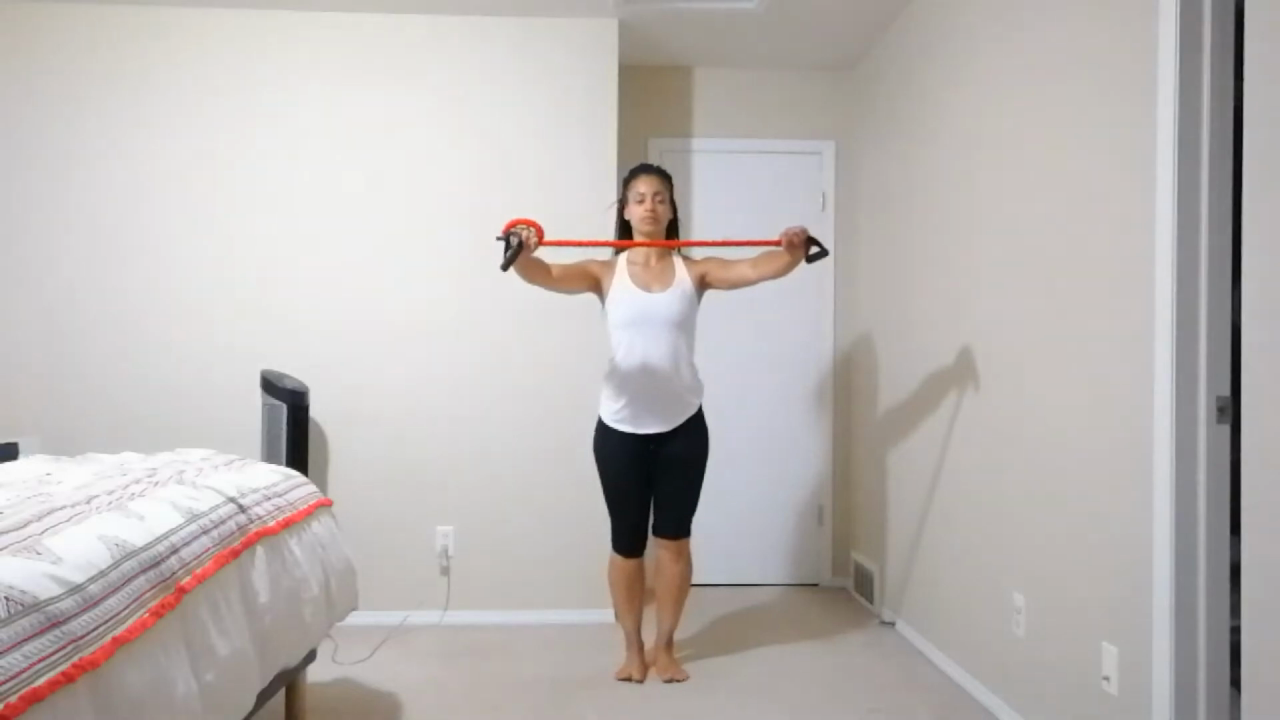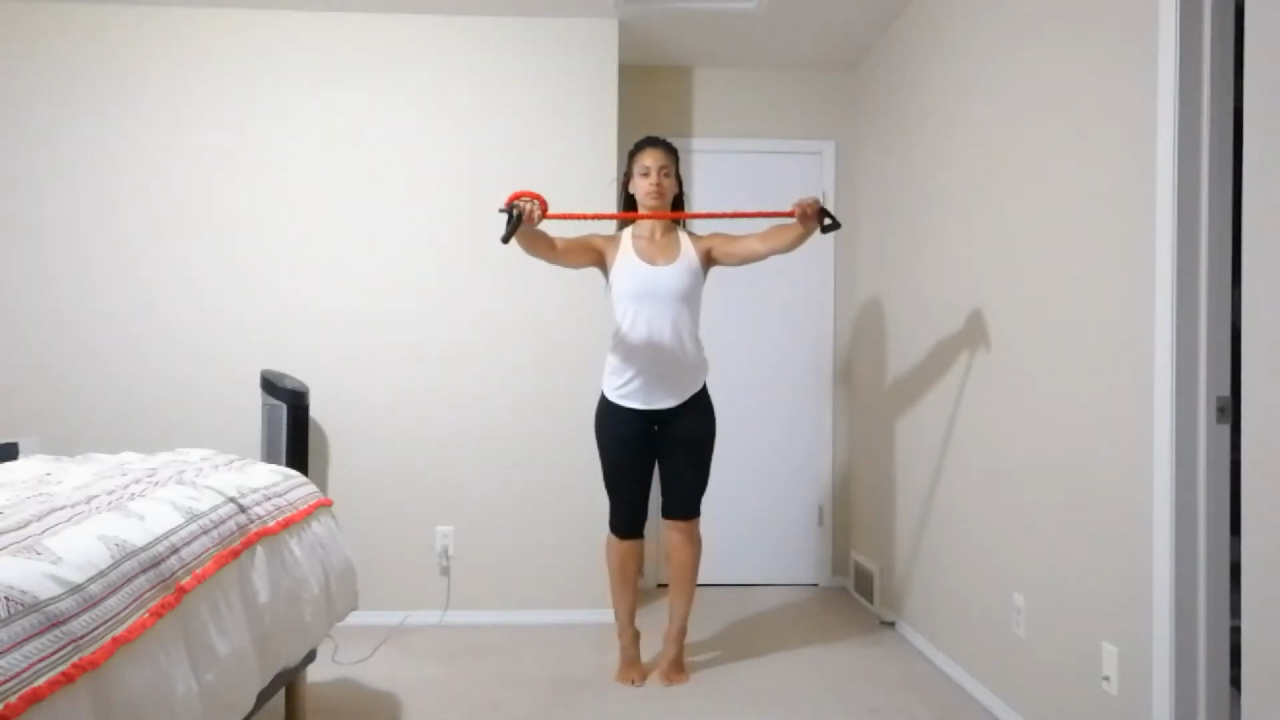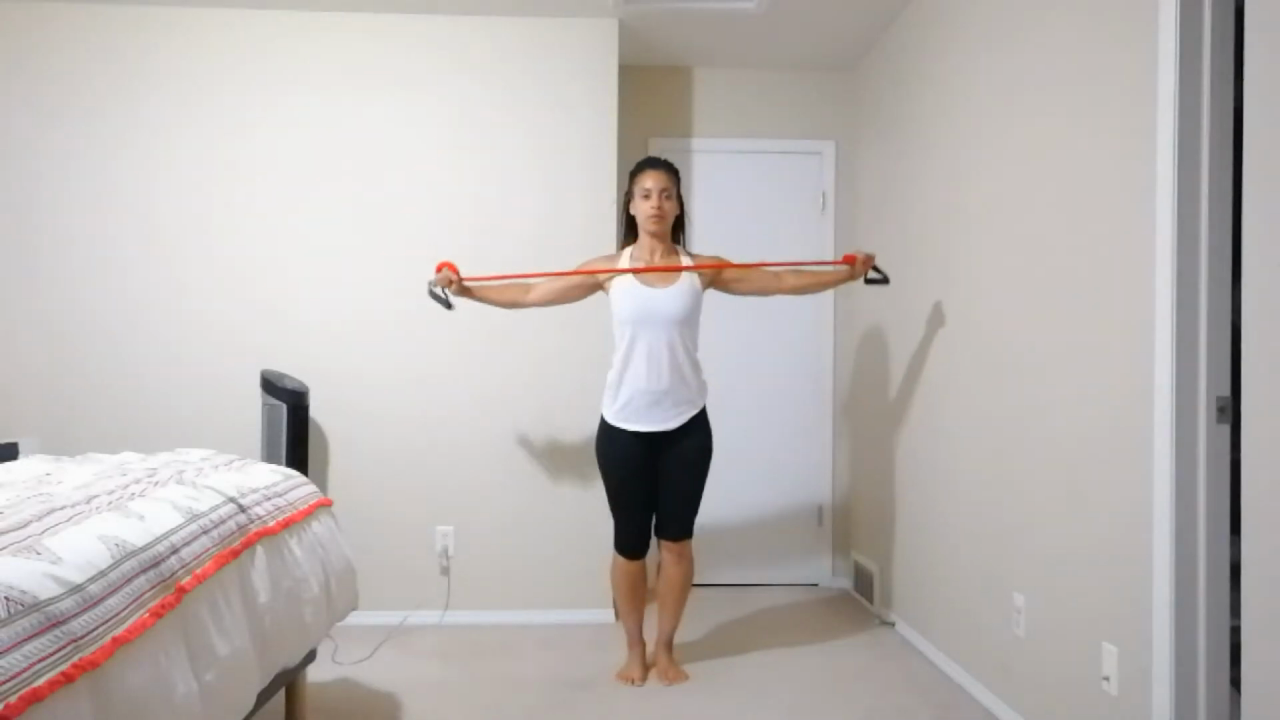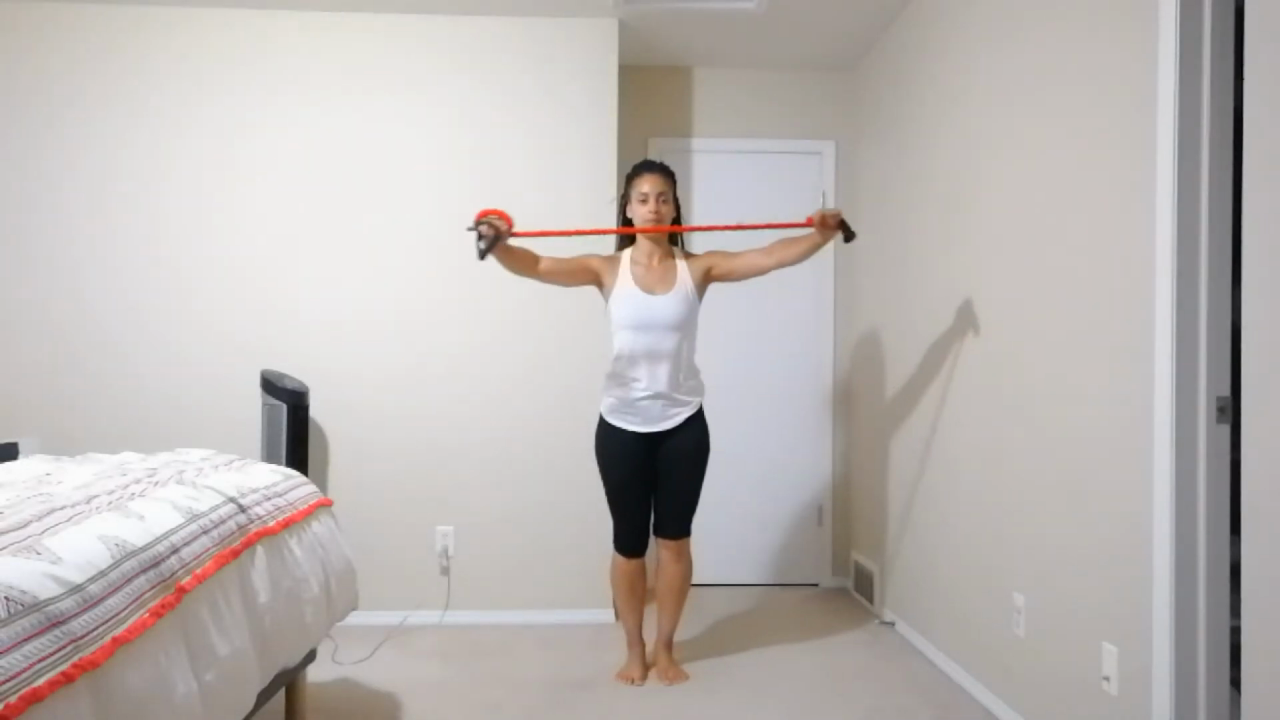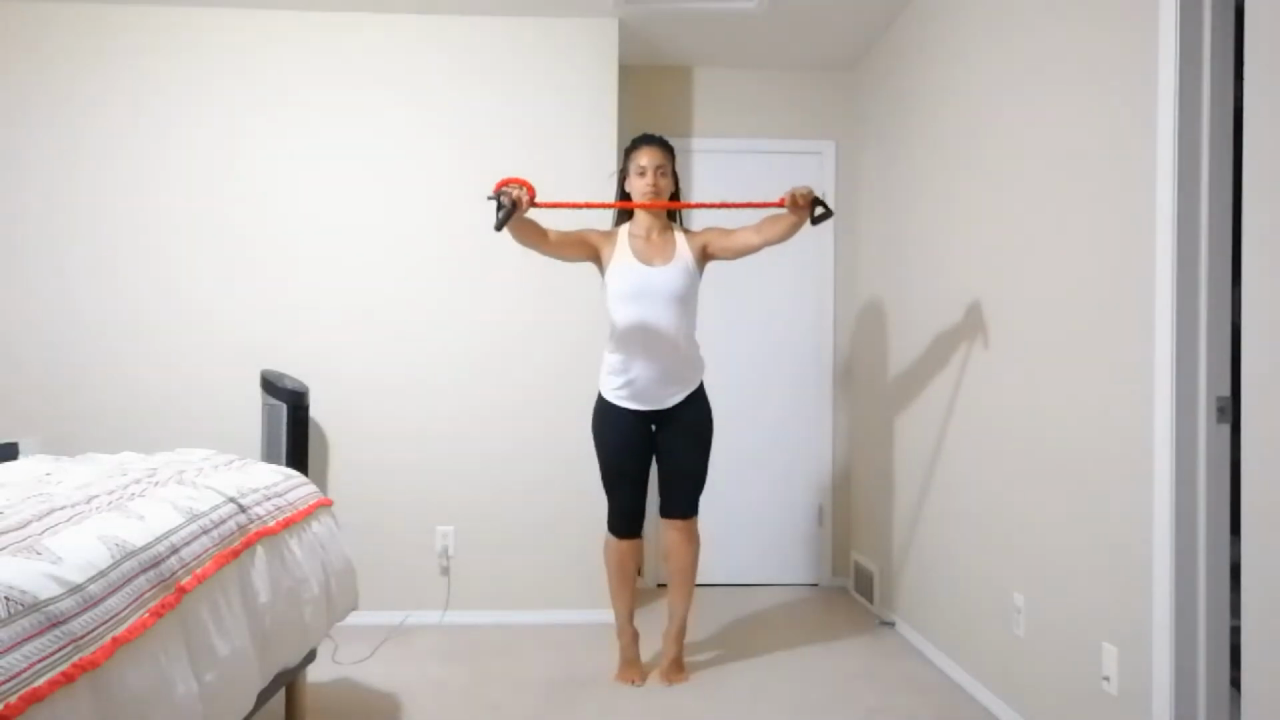
dt=1s
person 1, frame 1
left shoulder: (695, 271)
right shoulder: (605, 272)
left elbow: (755, 269)
right elbow: (548, 276)
left wrist: (793, 253)
right wrist: (521, 255)
left hip: (682, 427)
right hip: (621, 428)
left knee: (673, 540)
right knee: (626, 543)
left ankle: (664, 646)
right ankle: (632, 647)
person 1, frame 2
left shoulder: (701, 247)
right shoulder: (609, 247)
left elbow: (765, 243)
right elbow: (549, 249)
left wrist: (806, 225)
right wrist: (523, 227)
left hip: (688, 404)
right hip: (624, 405)
left knee: (682, 521)
right knee: (625, 524)
left ankle: (675, 644)
right ankle: (627, 643)
person 1, frame 3
left shoulder: (702, 268)
right shoulder: (608, 269)
left elbow: (780, 282)
right elbow: (532, 294)
left wrist: (843, 276)
right wrist: (467, 291)
left hip: (686, 426)
right hip: (623, 426)
left knee: (676, 541)
right knee: (630, 544)
left ankle: (665, 649)
right ankle: (634, 650)
person 1, frame 4
left shoulder: (699, 268)
right shoulder: (606, 268)
left elbow: (772, 257)
right elbow: (535, 267)
left wrist: (821, 234)
right wrist: (499, 245)
left hip: (683, 424)
right hip: (623, 425)
left knee: (674, 539)
right knee: (628, 543)
left ankle: (665, 648)
right ankle: (634, 649)
person 1, frame 5
left shoulder: (697, 243)
right shoulder: (604, 244)
left elbow: (760, 235)
right elbow: (541, 239)
left wrist: (798, 214)
right wrist: (516, 216)
left hip: (684, 402)
right hip: (621, 403)
left knee: (681, 517)
right knee: (624, 523)
left ankle: (675, 642)
right ankle: (627, 643)
